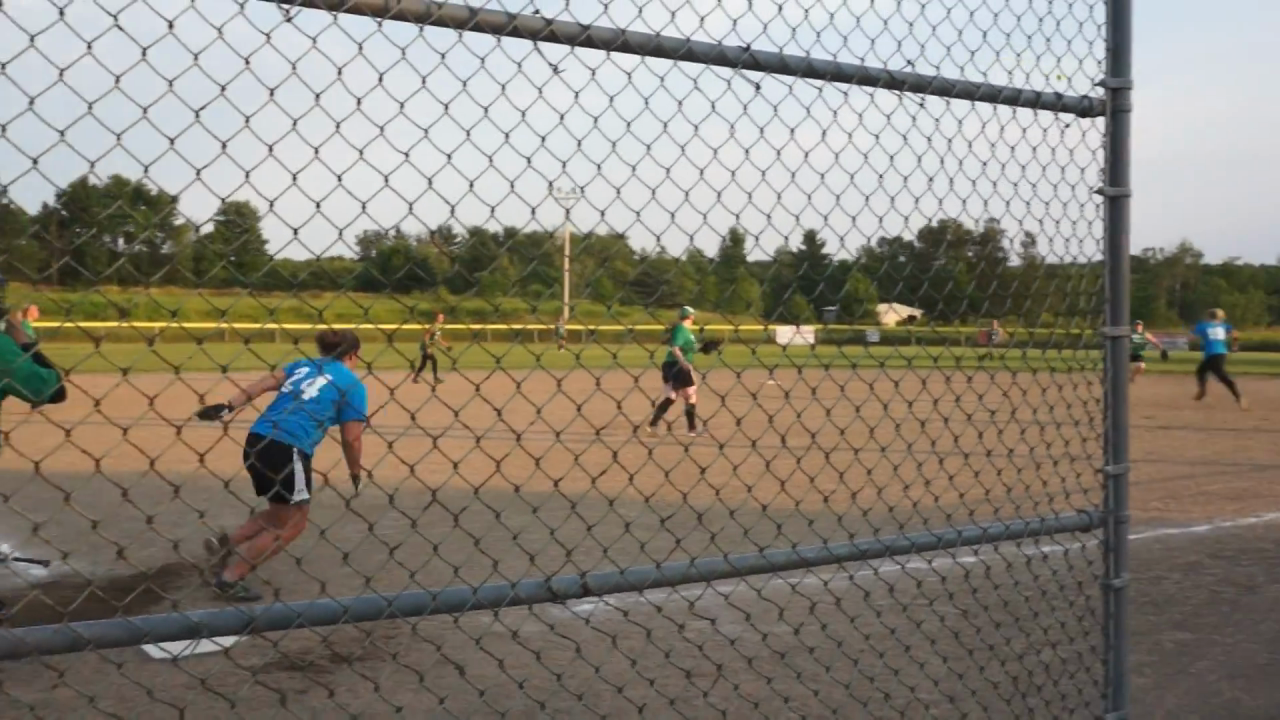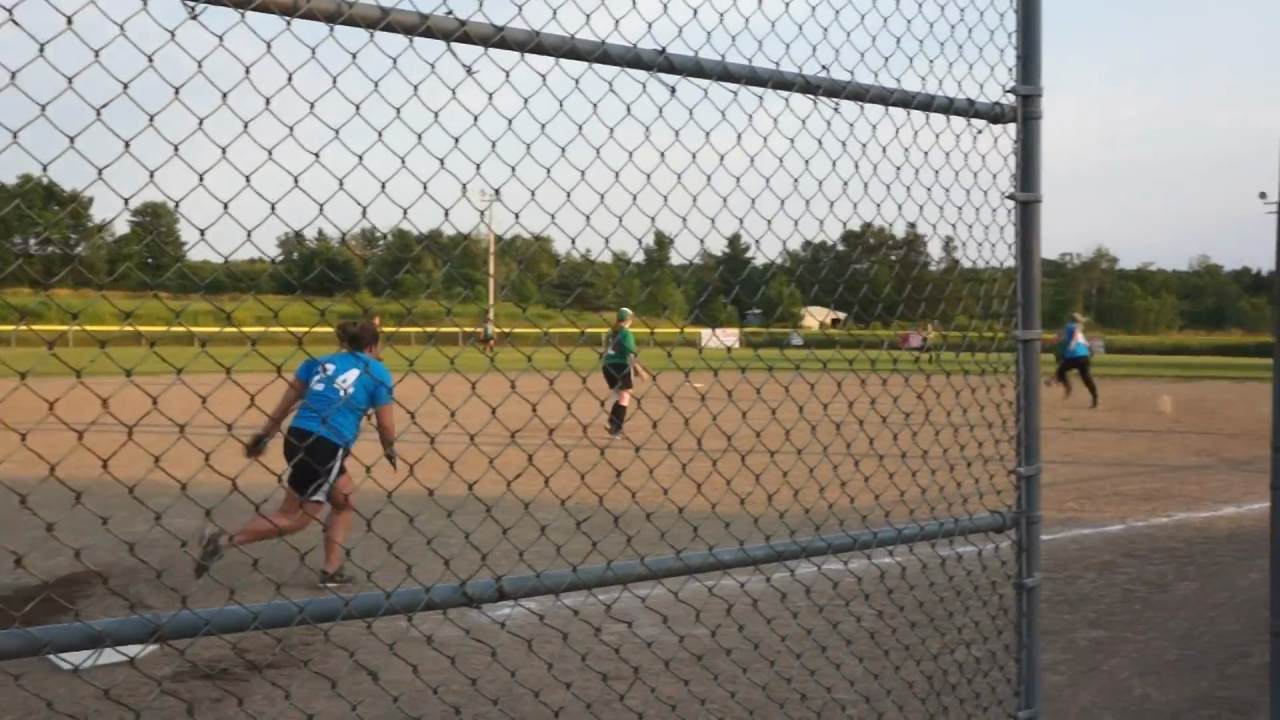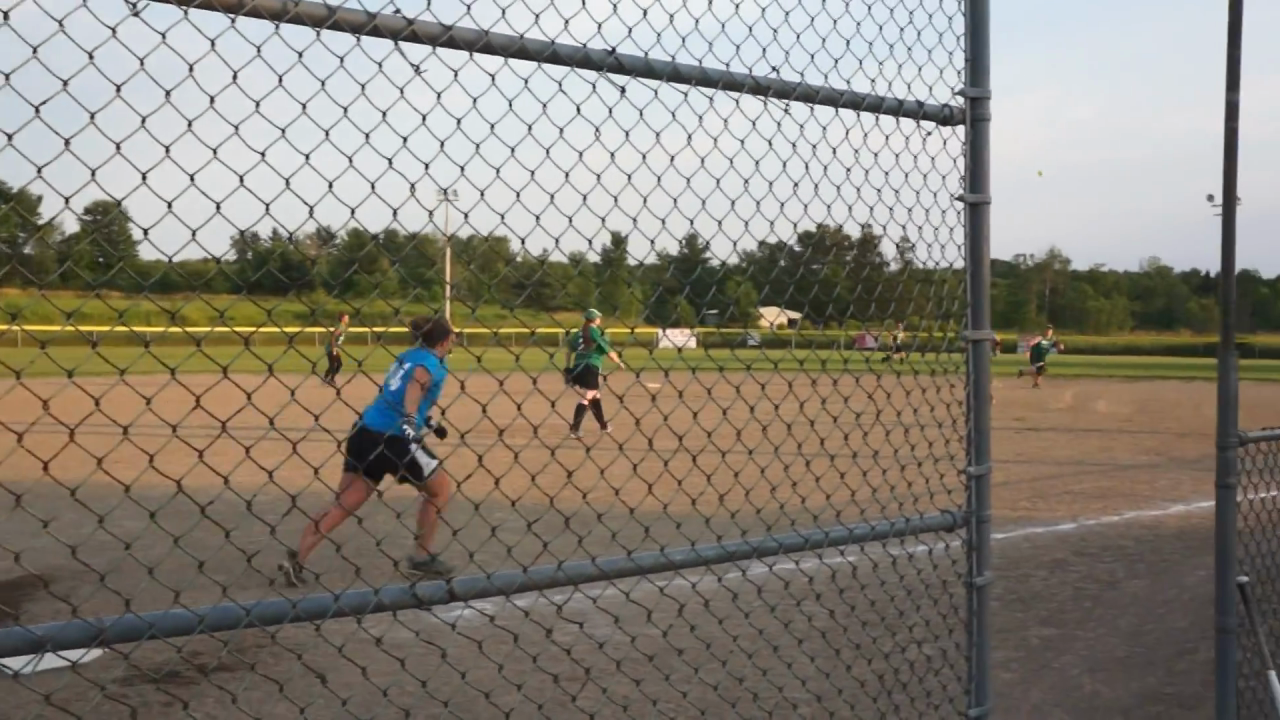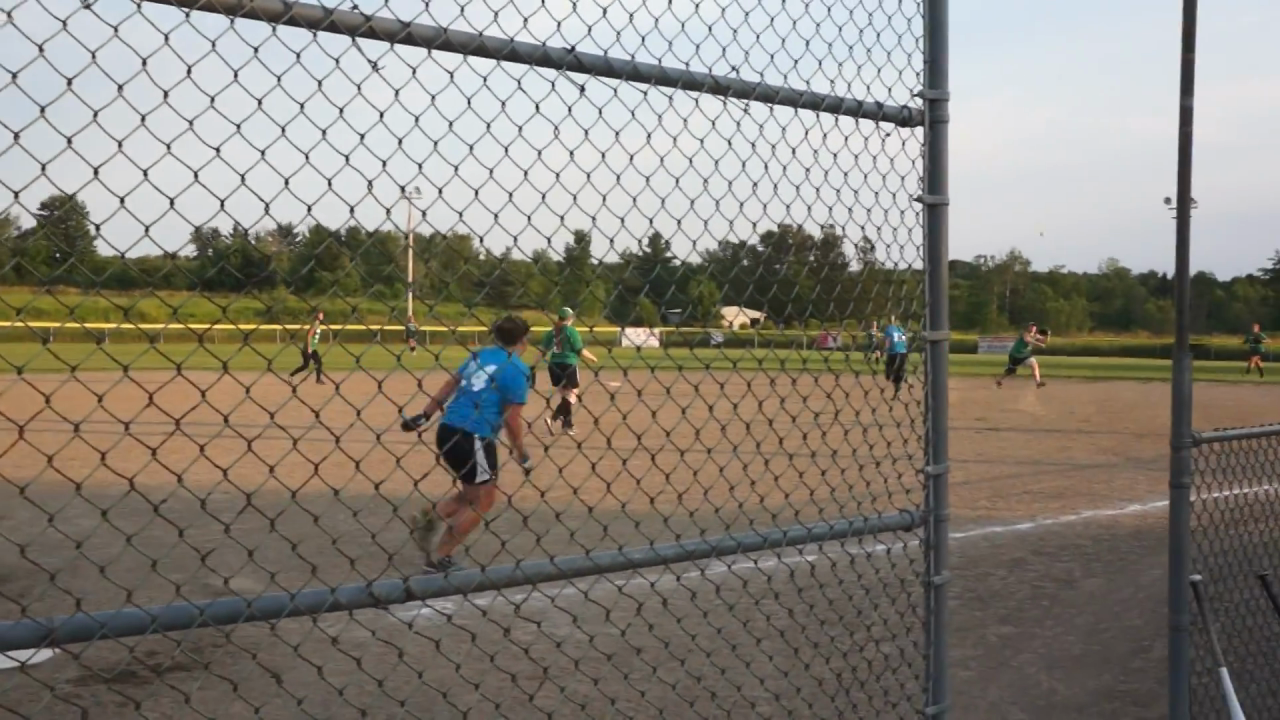
dt=0.2s
person 1, frame 1
left shoulder: (303, 365)
right shoulder: (352, 385)
left elbow: (265, 383)
right elbow: (352, 440)
left wrist: (227, 407)
right wrist: (354, 473)
left hip: (258, 442)
right hip: (288, 451)
left knee: (282, 514)
right knee: (291, 524)
left ankle: (226, 542)
right ankle: (230, 579)
person 1, frame 2
left shoulder: (320, 361)
right shoulder: (379, 373)
left elbow: (288, 401)
right elbow: (385, 423)
left wrist: (264, 435)
right wrist: (389, 450)
left hip: (298, 437)
right hip: (328, 446)
left knee: (344, 500)
right knee: (293, 519)
left ankle: (332, 570)
right ankle: (224, 541)
person 1, frame 3
left shoulder: (410, 356)
right shoulder: (435, 365)
right elbow: (417, 383)
left wrist: (428, 421)
right wrist: (411, 420)
left hip: (367, 432)
right hip: (394, 439)
left knee: (345, 505)
right knee: (441, 488)
left ankle: (295, 559)
right ankle: (422, 557)
person 1, frame 4
left shoulder: (479, 355)
right shoulder: (517, 371)
left elbow: (449, 386)
right elbow: (512, 420)
left wrist: (423, 416)
right wrist: (523, 456)
left hip: (448, 432)
right hip: (470, 438)
left knee: (475, 495)
right knee: (481, 502)
left ankle: (432, 516)
right ankle: (439, 558)
